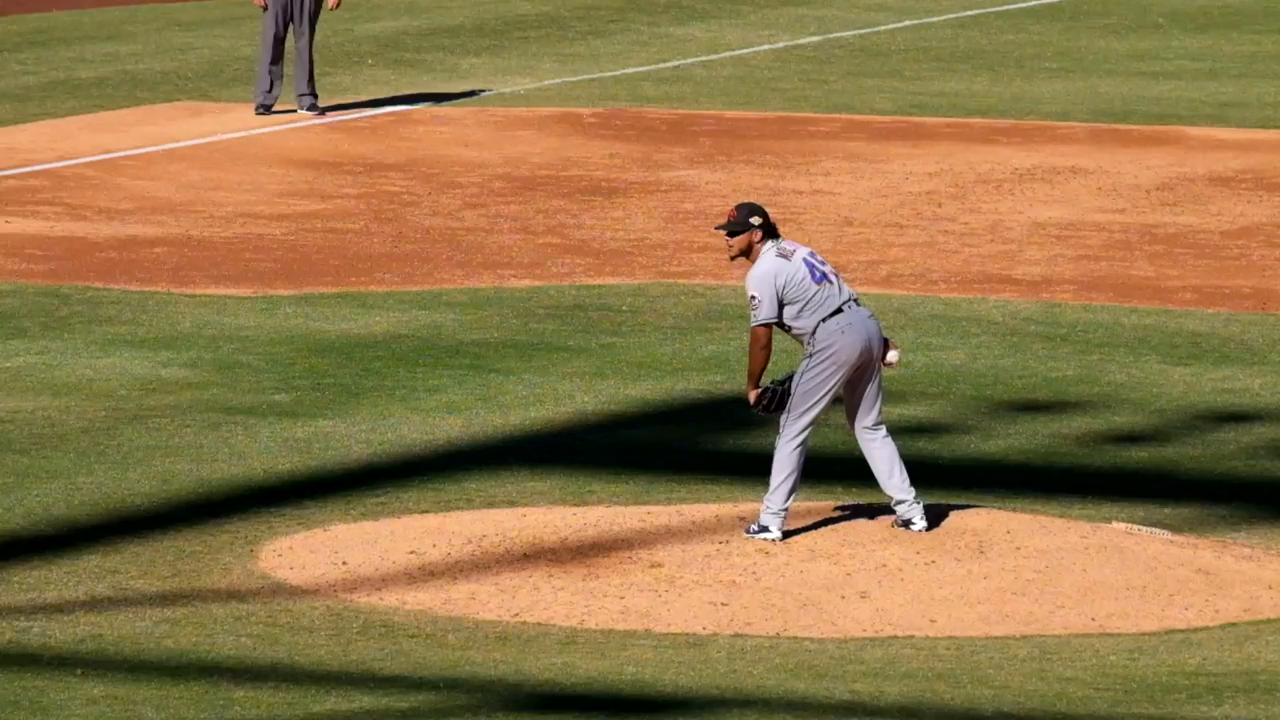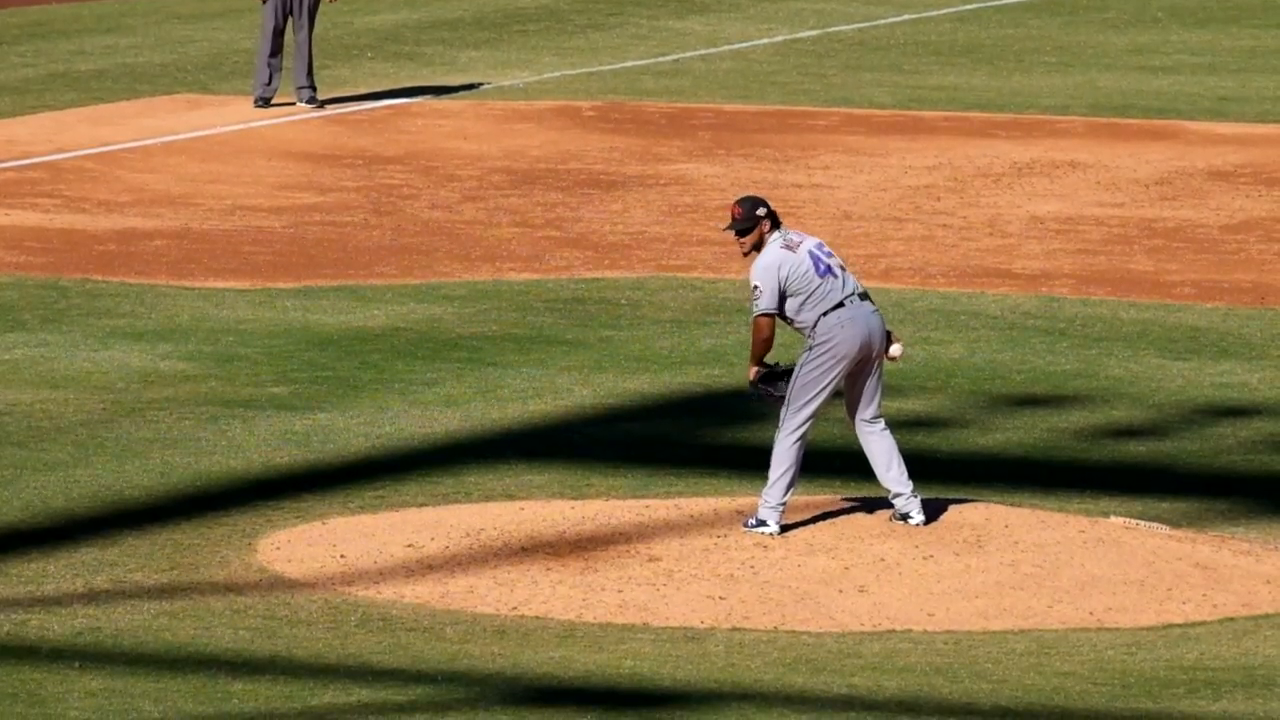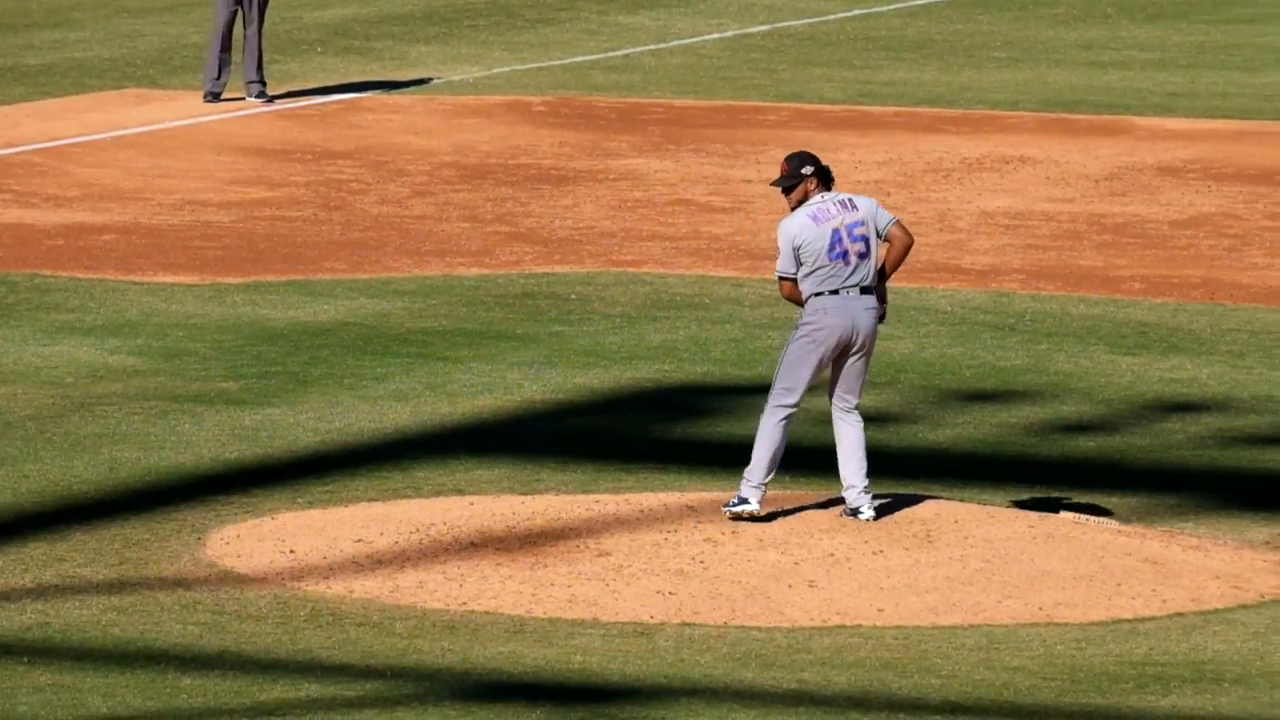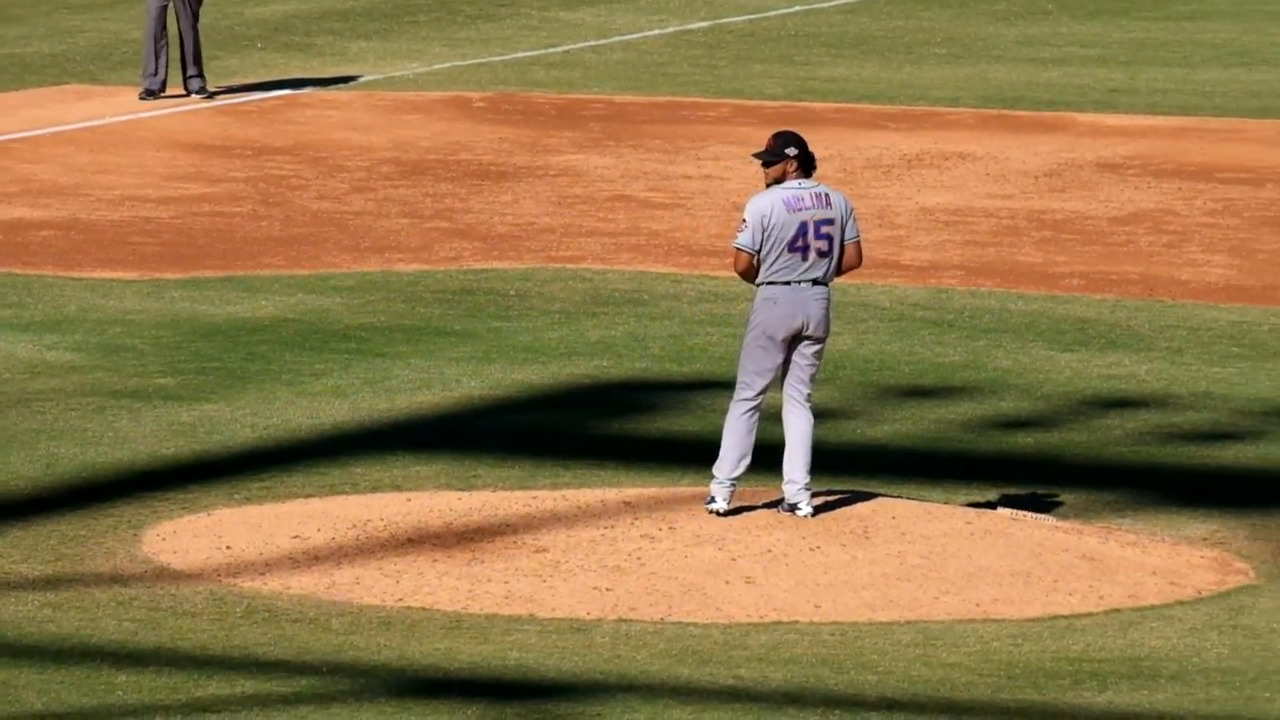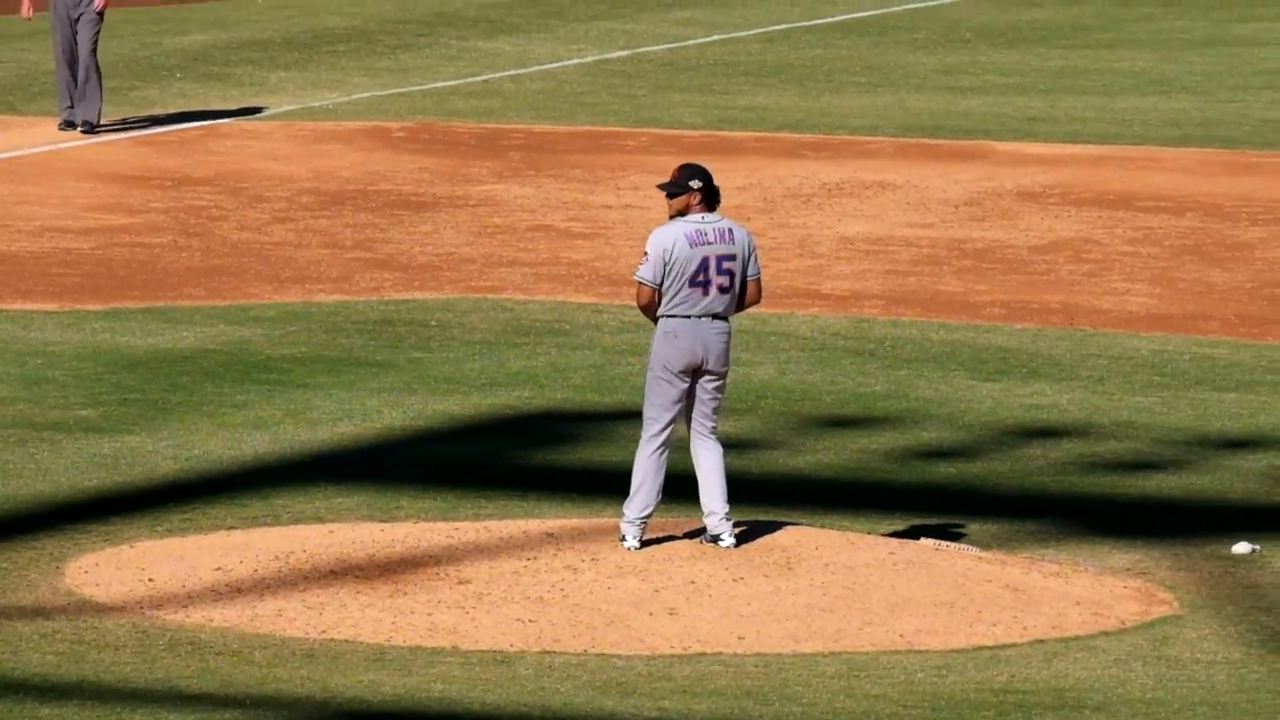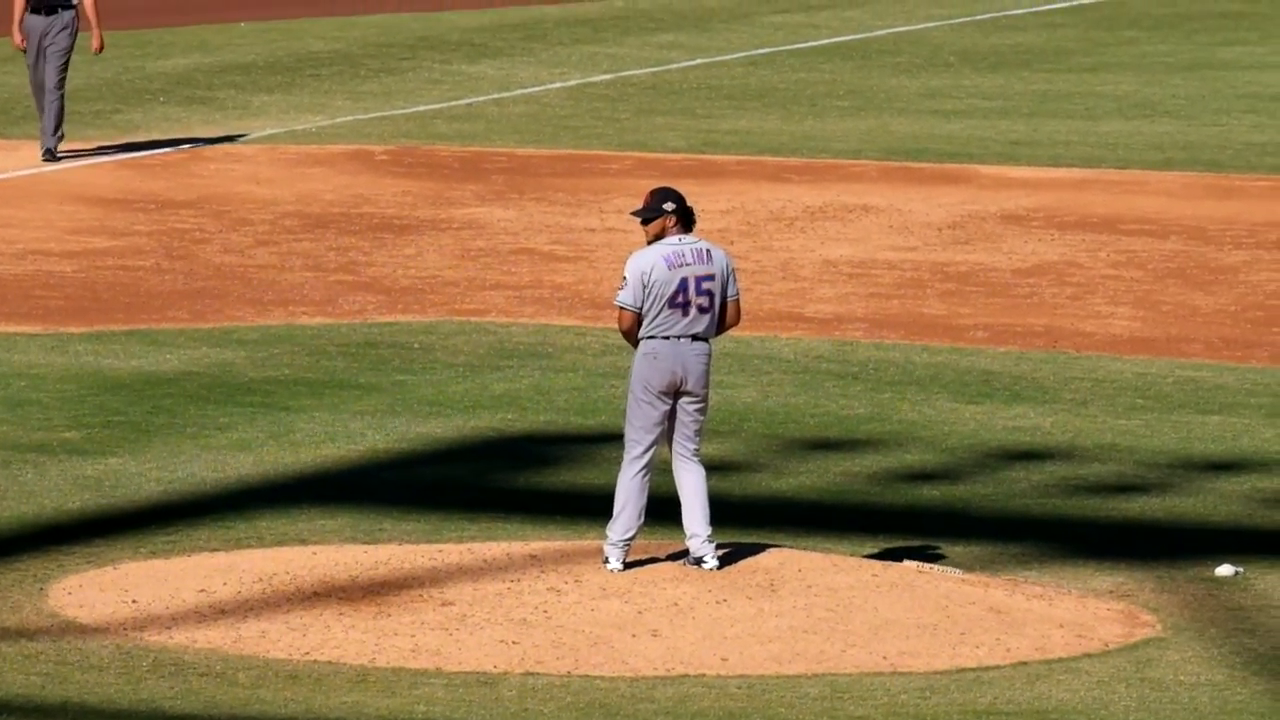
dt=0.5s
person 1, frame 1
left shoulder: (761, 273)
right shoulder: (792, 248)
left elbow: (761, 338)
left wrist: (752, 386)
left hip: (834, 338)
right hip: (867, 326)
left knee: (793, 428)
right knee: (870, 426)
left ankle: (771, 520)
right ankle: (910, 510)
person 1, frame 2
left shoulder: (765, 263)
right shoulder: (804, 238)
left elbow: (764, 329)
right elbow: (849, 279)
left wrist: (755, 365)
right wrist: (880, 326)
left hip: (835, 331)
right hip: (870, 320)
left knee: (793, 423)
right knee: (869, 420)
left ankle: (769, 513)
right ankle: (907, 504)
person 1, frame 3
left shoulder: (792, 225)
right shoulder: (864, 204)
left elbow: (788, 290)
right elbow: (903, 239)
right wrist: (877, 282)
left hip: (823, 314)
right hip: (867, 310)
left knee: (781, 403)
right knee: (846, 406)
left ankle: (751, 491)
right ankle: (859, 499)
person 1, frame 4
left shoulder: (763, 203)
right shoulder: (837, 201)
left elbow: (742, 264)
right elbow: (853, 258)
left hip: (775, 302)
right hip: (817, 304)
left knee: (747, 397)
right knee: (798, 400)
left ankle: (721, 489)
right ankle: (798, 495)
person 1, frame 5
left shoulder: (665, 236)
right shoulder: (740, 235)
left elbow: (645, 298)
right elbow: (752, 295)
left wrist: (663, 319)
left hip: (675, 335)
right hip: (718, 337)
left knee: (655, 432)
right knee: (705, 433)
left ankle: (633, 527)
right ankle: (720, 525)
person 1, frame 6
left shoulder: (643, 259)
right shoulder: (718, 257)
left elbow: (626, 323)
right elbow: (732, 316)
left wrist: (644, 344)
left hip: (655, 357)
right hip: (698, 358)
left knee: (637, 455)
right knee: (688, 454)
left ankle: (617, 549)
right ankle: (702, 548)
